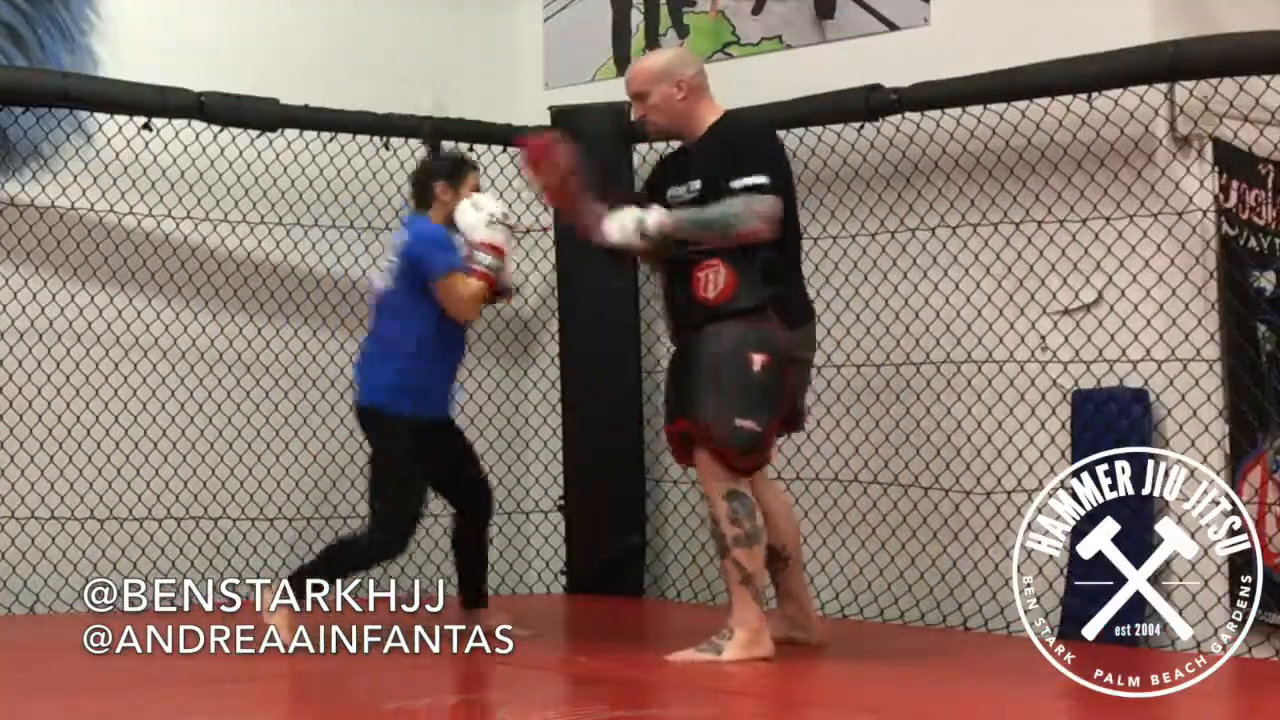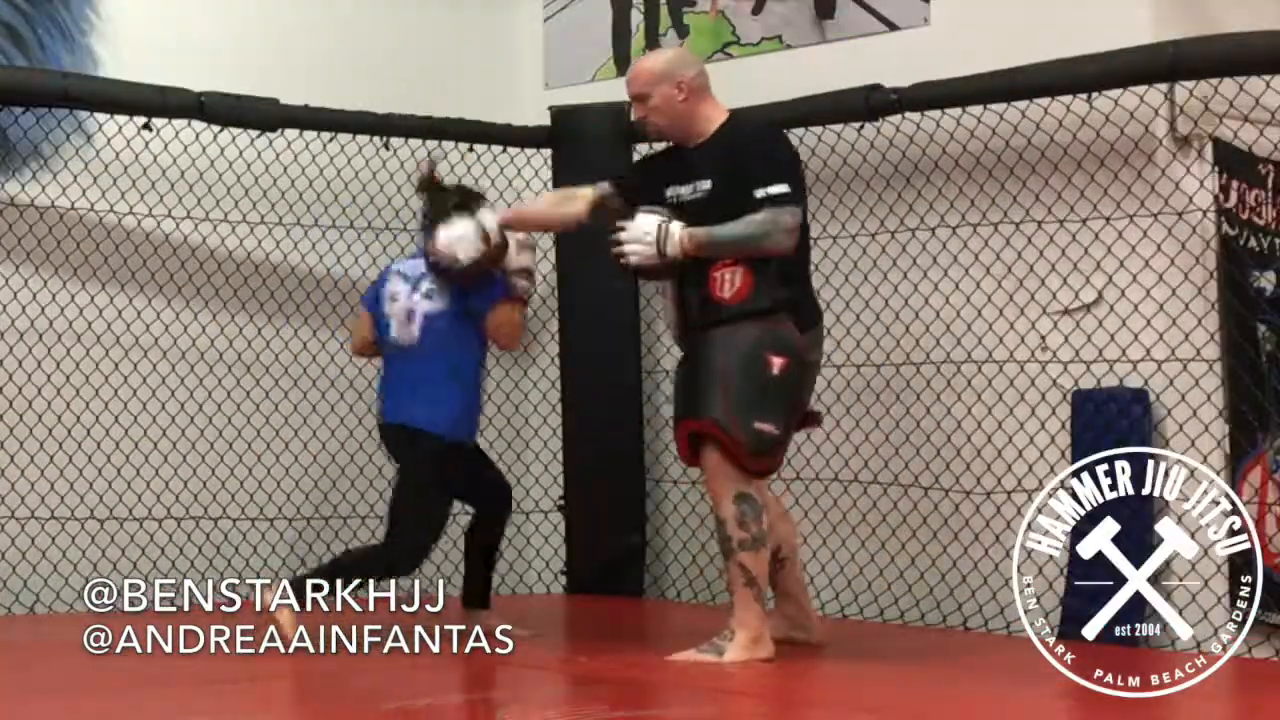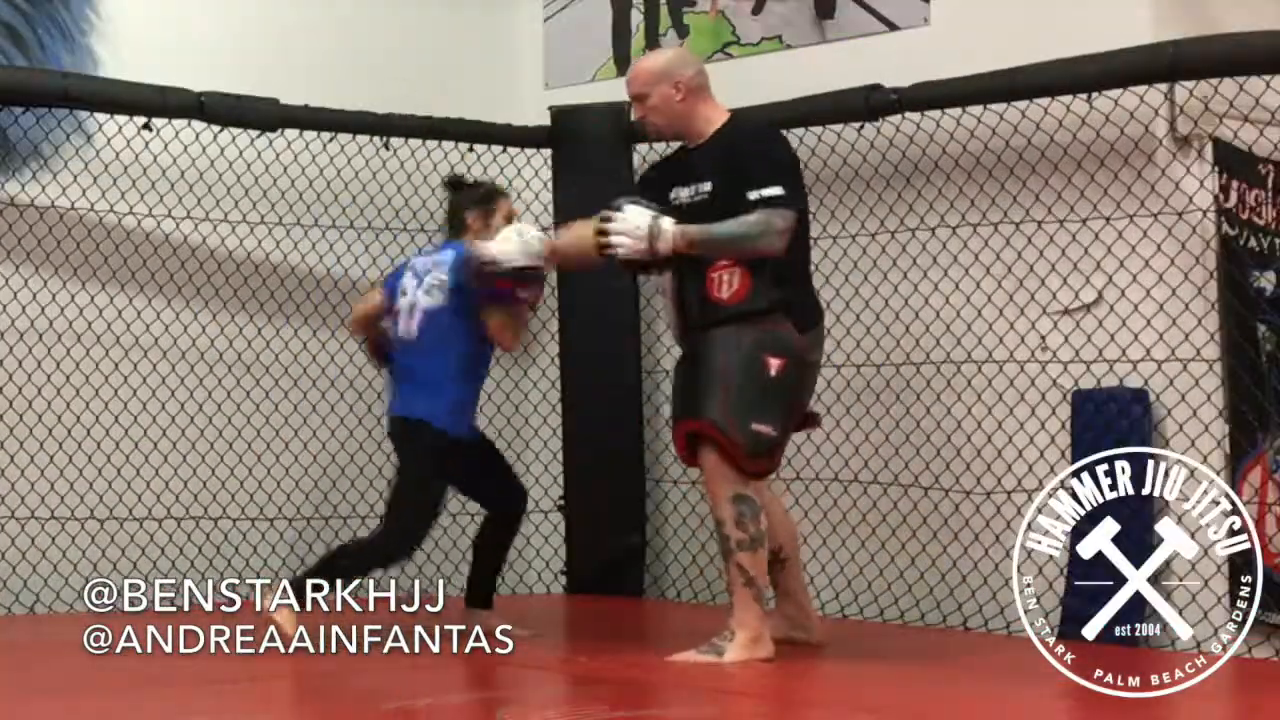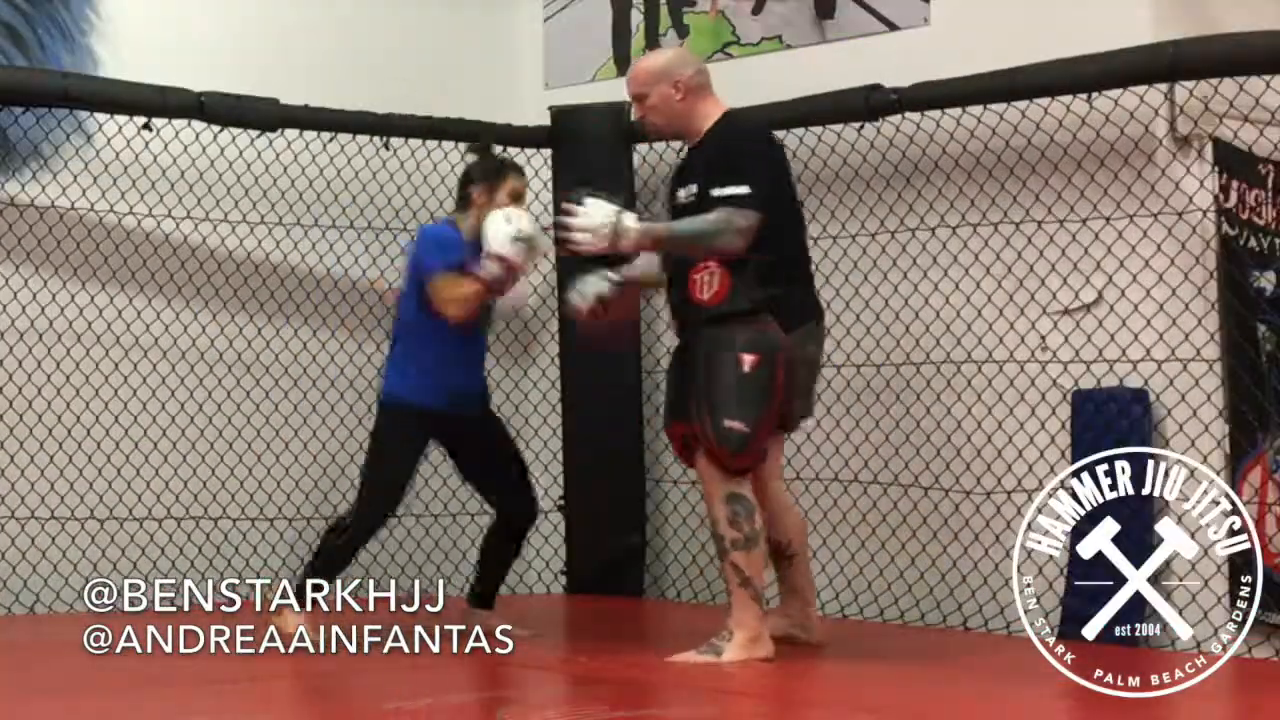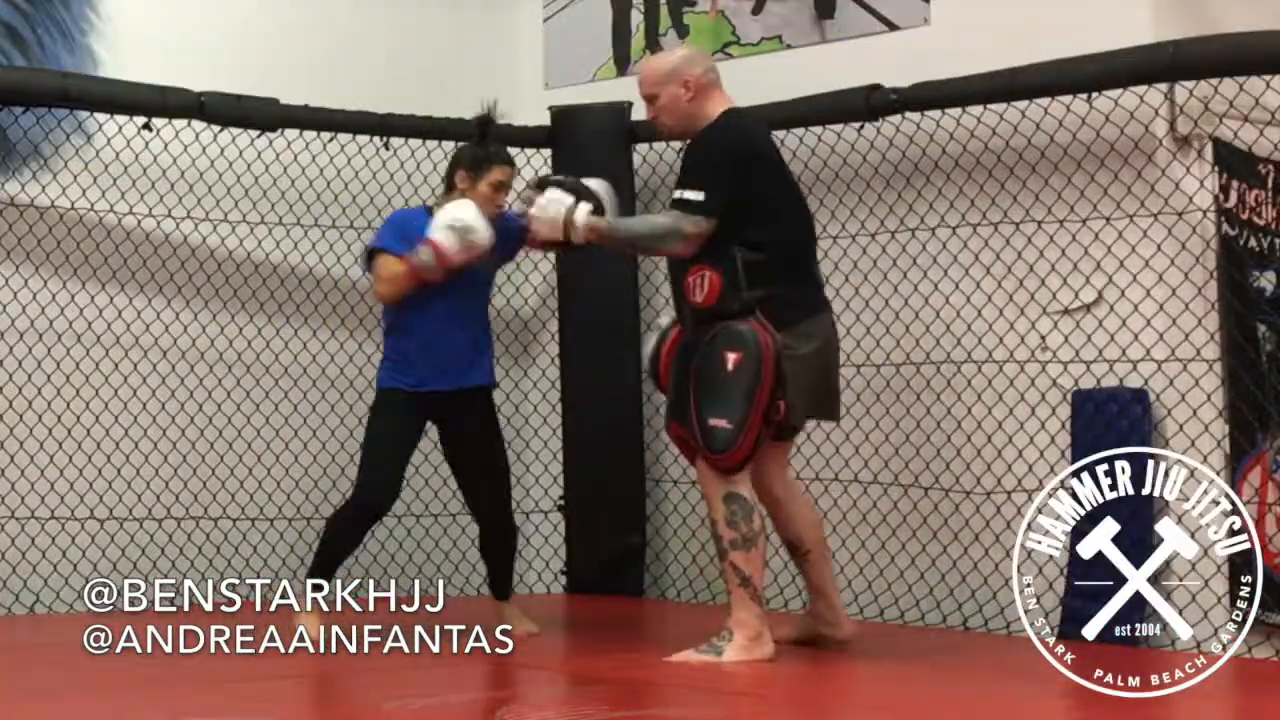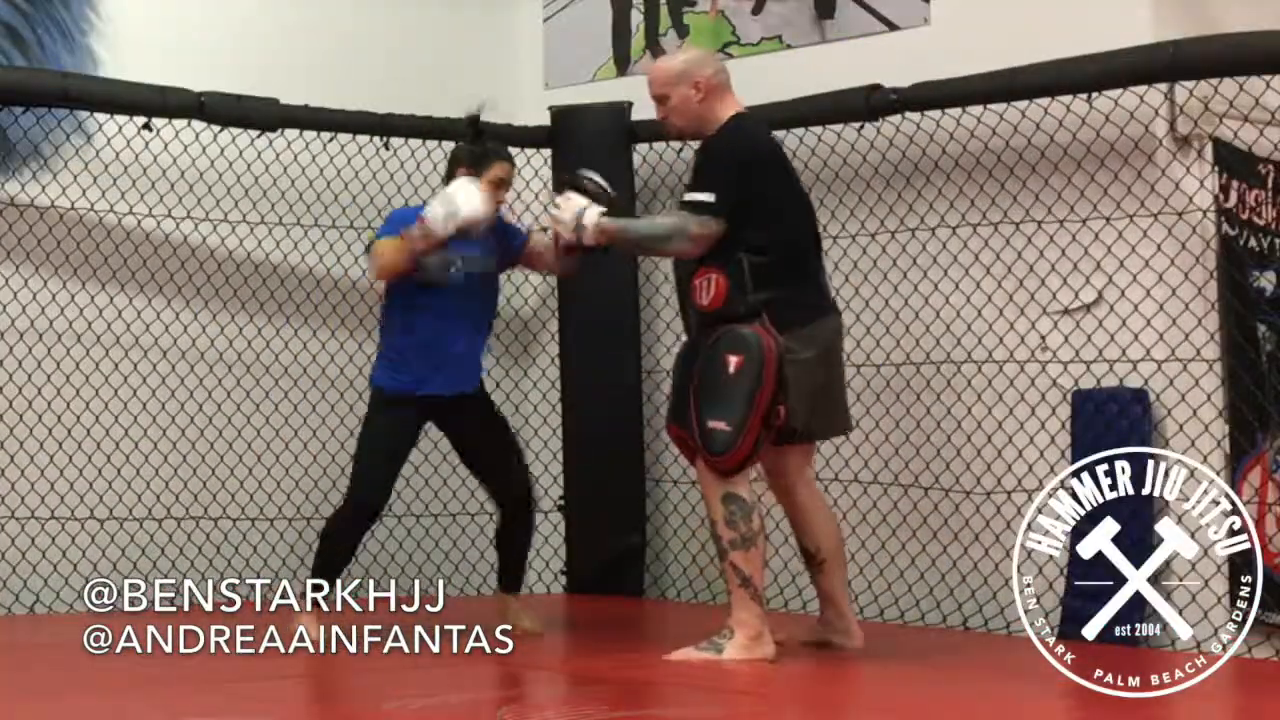
dt=0.1s
person 1, frame 1
left shoulder: (747, 141)
right shoulder: (673, 169)
left elbow: (758, 223)
right elbow: (645, 247)
left wrist: (651, 221)
left hip: (757, 329)
right hip: (718, 334)
left knee: (718, 464)
right knee: (743, 469)
left ankle: (747, 629)
right ankle: (799, 612)
person 1, frame 2
left shoulder: (759, 145)
right shoulder: (664, 168)
left elbow: (781, 233)
right elbow: (584, 205)
left wrist: (676, 240)
right wrist: (493, 220)
left hip: (767, 331)
right hip: (716, 337)
left knee: (725, 467)
right knee: (737, 472)
left ankle: (748, 631)
right ankle: (796, 612)
person 1, frame 3
left shoulder: (764, 145)
right shoulder: (671, 171)
left elbow: (771, 236)
right elbow: (619, 229)
left wrist: (663, 236)
left hip: (765, 334)
right hip: (720, 338)
left knee: (721, 465)
right knee: (739, 472)
left ankle: (750, 631)
right ankle: (796, 615)
person 1, frame 4
left shoulder: (737, 143)
right shoulder: (700, 158)
left elbow: (733, 233)
right elbow: (679, 257)
left wrist: (626, 232)
right wrist: (614, 281)
left hip: (761, 332)
right hip: (757, 331)
left knee: (720, 466)
right knee: (752, 469)
left ankle: (747, 631)
right ankle: (801, 610)
person 1, frame 5
left shoulder: (725, 142)
right shoulder: (726, 143)
left elbow: (682, 238)
left wrist: (579, 223)
left hip: (761, 328)
right hip: (774, 328)
left knee: (718, 467)
right knee: (767, 469)
left ankle: (748, 631)
right ankle: (829, 612)
person 1, frame 6
left shoulder: (731, 143)
right shoulder: (747, 144)
left elbow: (690, 234)
left wrist: (595, 223)
left hip: (765, 332)
right hip: (793, 330)
left knee: (718, 467)
right knee: (789, 476)
left ankle: (748, 630)
right ankle: (837, 618)
person 2, frame 1
left shoulder: (429, 238)
right shoulder: (432, 239)
right elbow: (465, 307)
right wrist: (488, 251)
left hip: (420, 407)
right hip: (397, 406)
left knee: (476, 497)
right knee: (393, 531)
left ankle: (474, 611)
right ankle: (286, 601)
person 2, frame 2
left shoulder: (396, 272)
left elbow: (362, 343)
right elbow: (509, 337)
right wrist: (517, 274)
left hip: (408, 420)
right hip: (431, 429)
left knee: (494, 500)
right knee: (406, 551)
left ankle: (476, 610)
right ankle: (290, 600)
person 2, frame 3
left shoulder: (416, 266)
right shoulder: (476, 263)
left elbow: (361, 315)
right elbow: (506, 337)
left wrist: (391, 351)
right wrist: (525, 284)
left hip: (443, 423)
right hip: (432, 423)
left knee: (510, 501)
right knee: (397, 539)
left ankle: (479, 611)
right ankle: (291, 599)
person 2, frame 4
left shoulder: (486, 242)
right shoulder: (444, 235)
right elbow: (455, 308)
right wrist: (500, 263)
left hip: (465, 405)
right hip: (409, 402)
left knee: (520, 505)
right knee: (372, 511)
left ankle: (482, 607)
right ankle: (297, 601)
person 2, frame 5
left shoulder: (495, 226)
right shoulder: (405, 223)
right elbow: (386, 287)
right wrist: (438, 252)
left hip: (468, 390)
right hip: (403, 389)
left knee: (493, 508)
right knee: (373, 498)
left ankle: (501, 602)
person 2, frame 6
left shoulder: (498, 233)
right shoulder: (406, 219)
left elbow: (550, 258)
right elbow: (383, 267)
right wrist: (435, 228)
left hip: (464, 392)
right hip: (399, 390)
left knee: (517, 496)
right knee: (365, 500)
left ankle: (510, 601)
right ankle: (311, 607)
